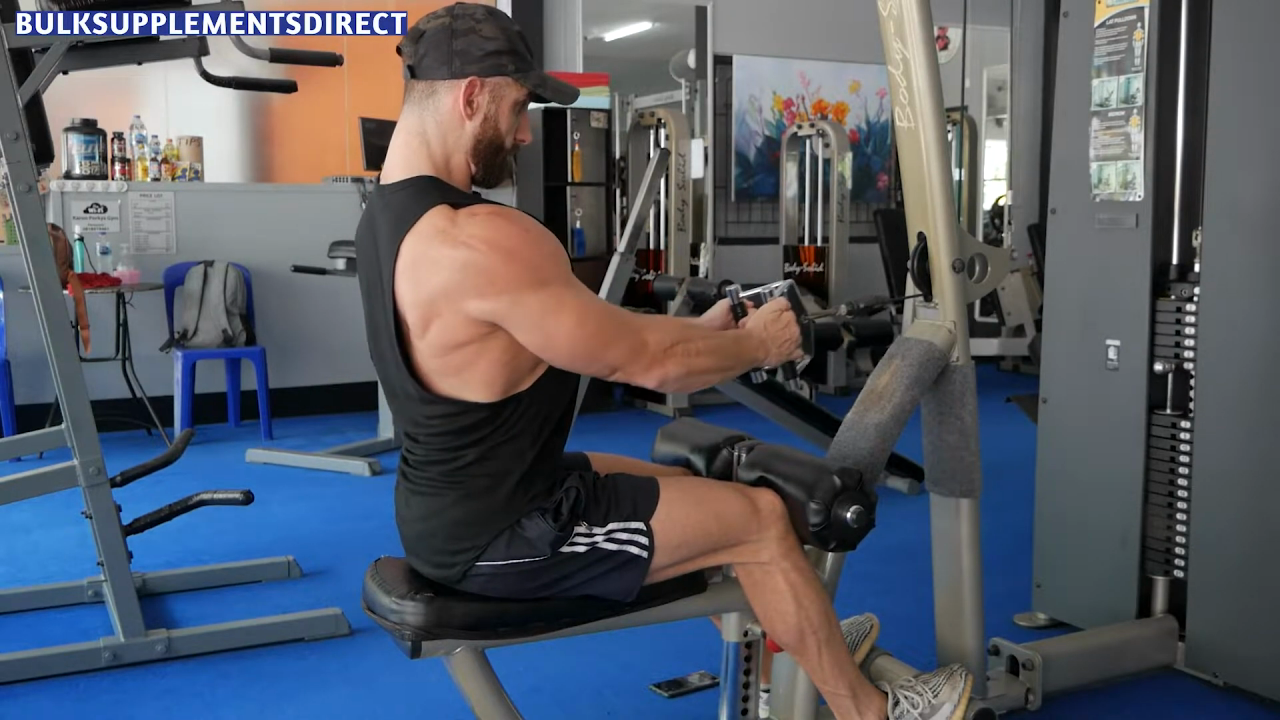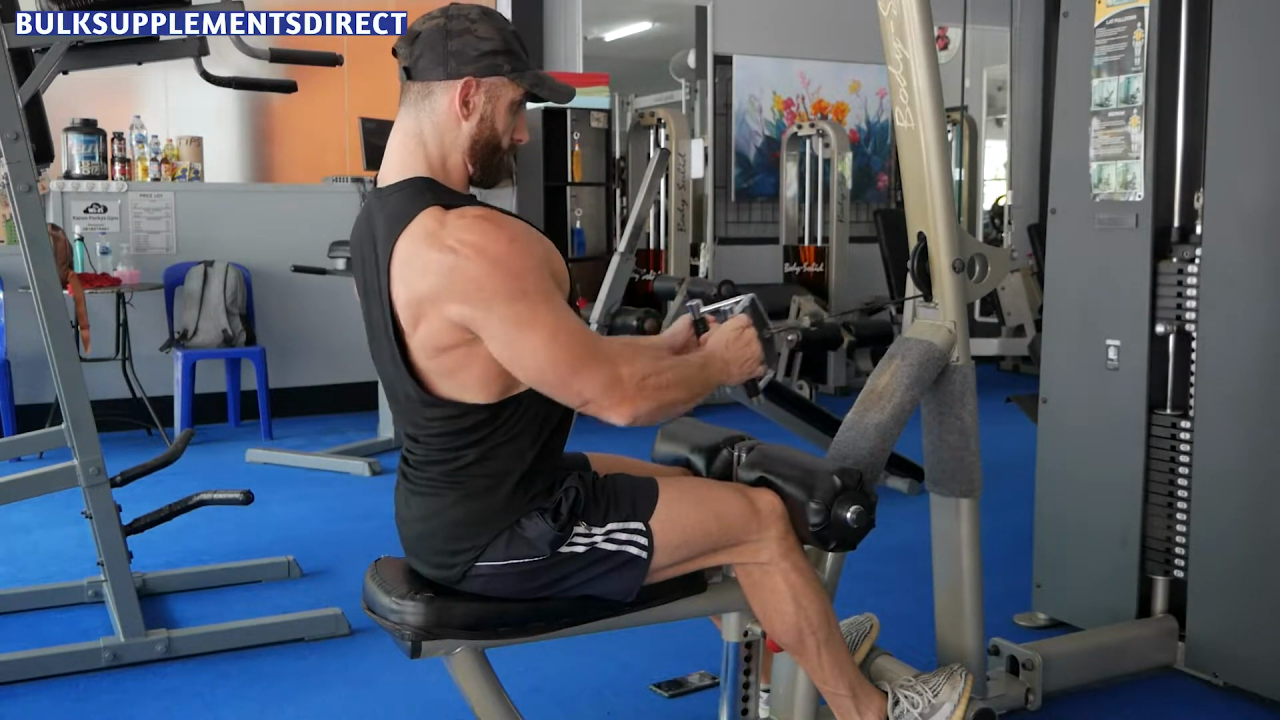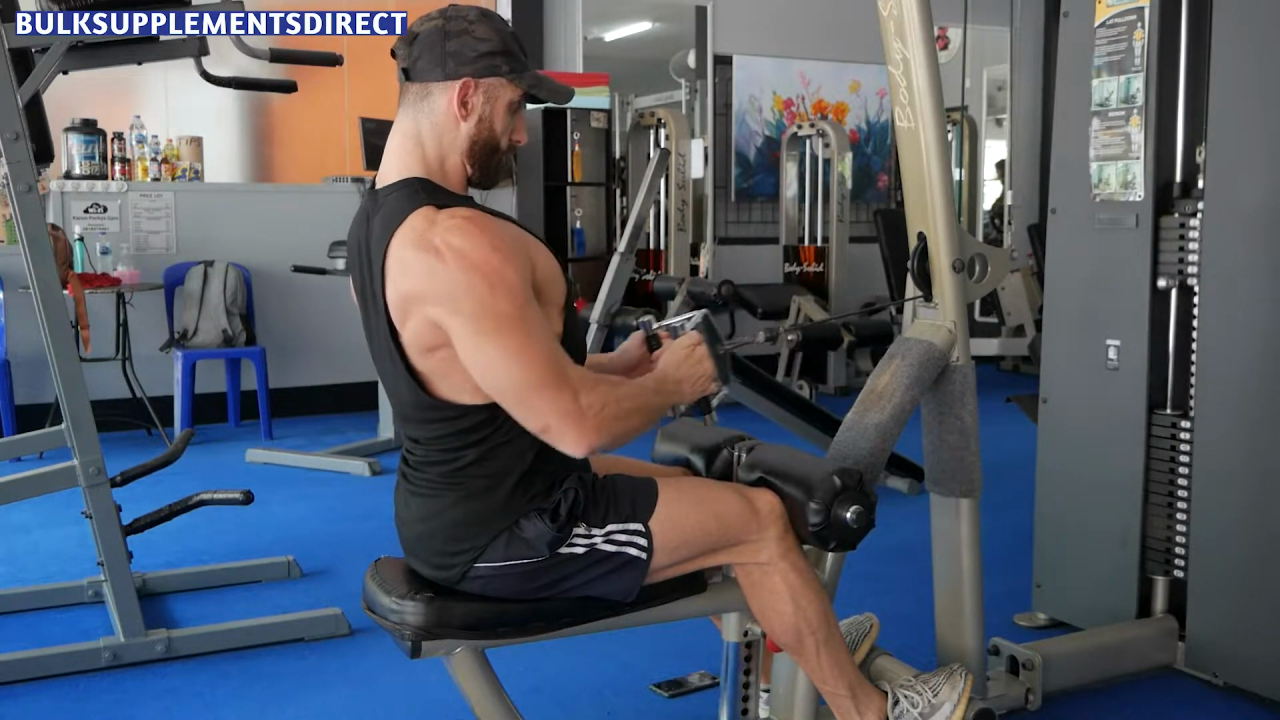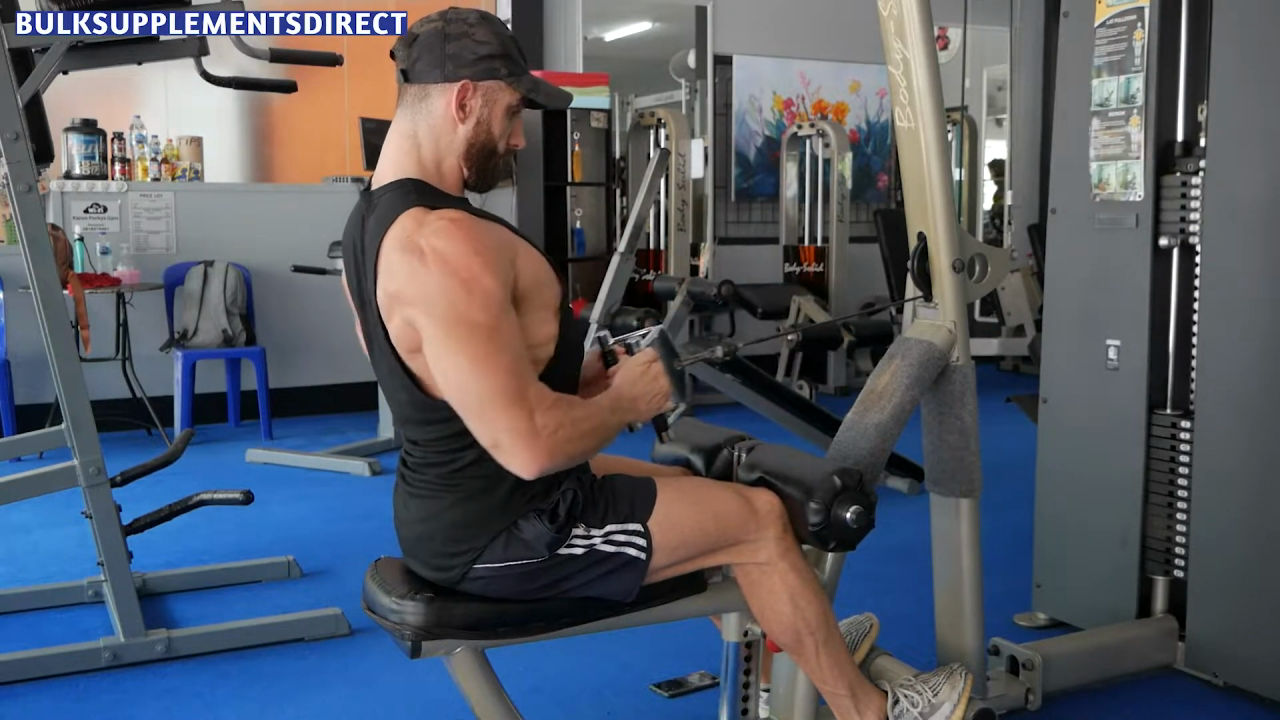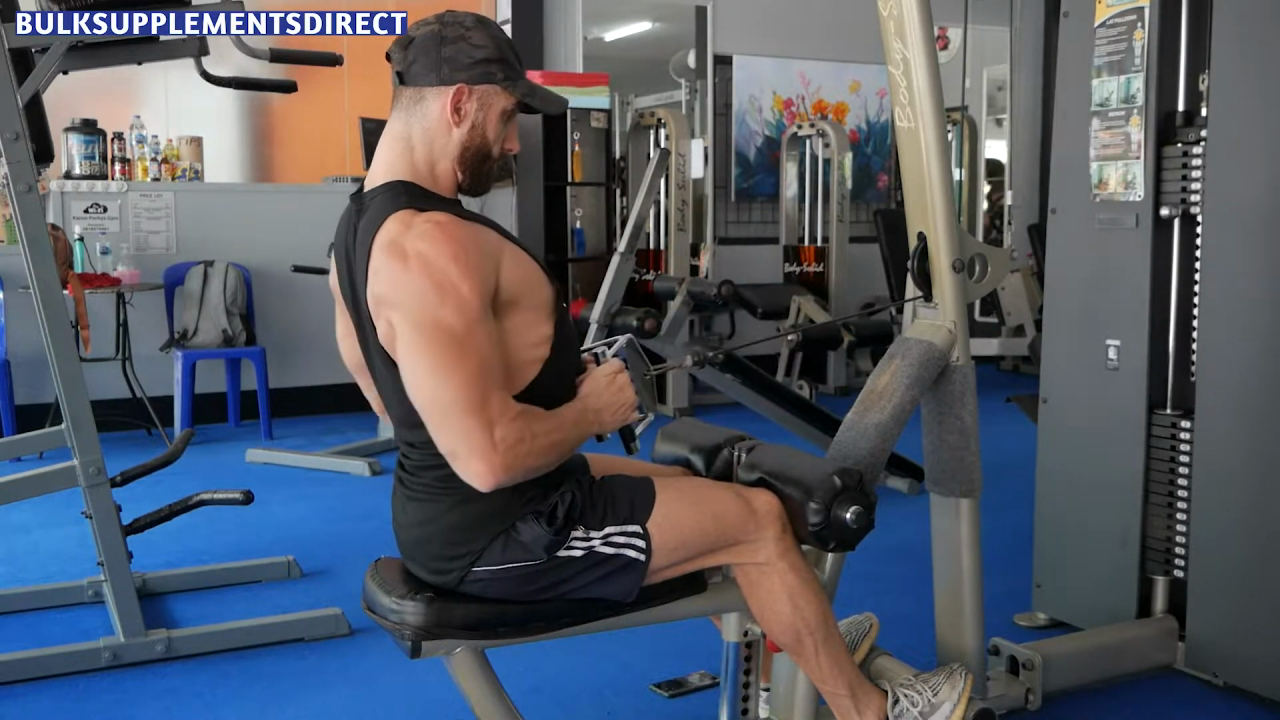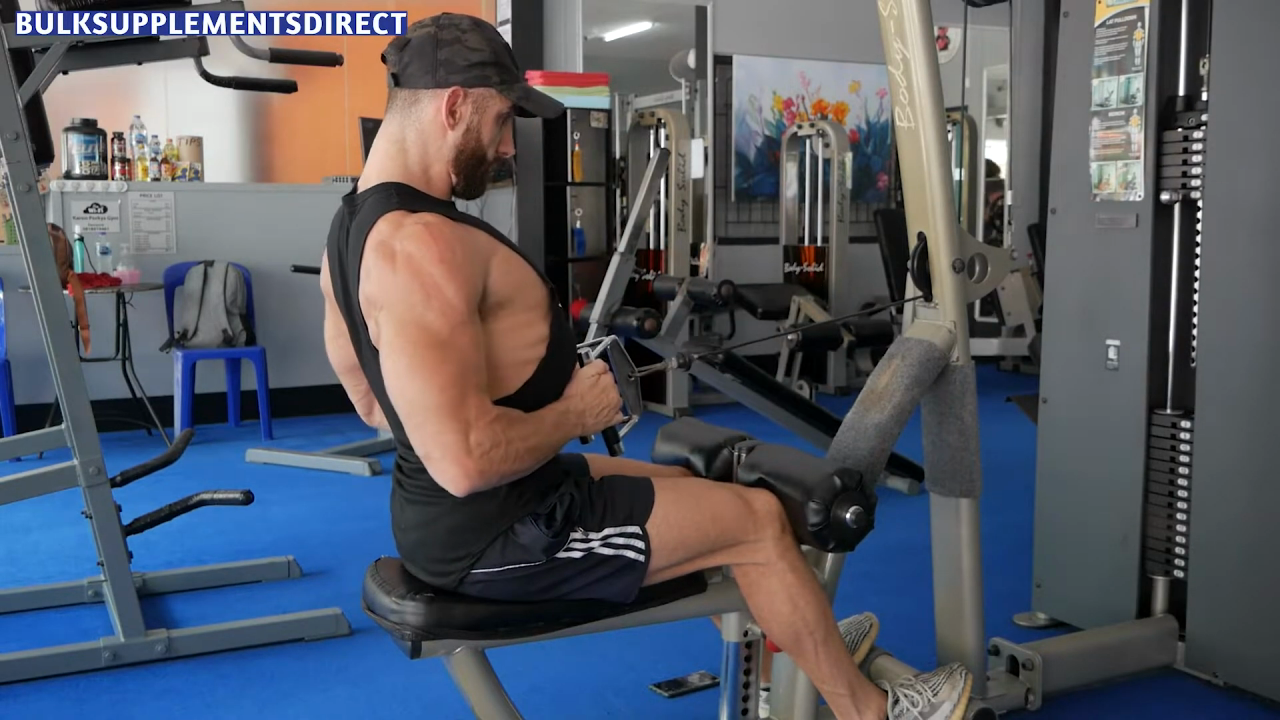
dt=0.1s
person 1, frame 1
left shoulder: (391, 214)
right shoulder: (478, 241)
left elbow: (575, 334)
right elbow: (651, 362)
left wrist: (700, 328)
right wrist: (756, 344)
left hip: (449, 504)
right hip: (503, 530)
left knee: (688, 487)
right knee: (761, 519)
left ankle: (810, 647)
person 1, frame 2
left shoulder: (386, 215)
right shoulder: (468, 244)
right elbow: (624, 396)
left wrist: (660, 347)
right wrist: (722, 364)
left hip: (450, 504)
right hip: (504, 531)
left knee: (691, 487)
right knee: (761, 520)
left ankle: (806, 647)
person 1, frame 3
left shoulder: (383, 217)
right shoulder: (457, 243)
right elbow: (584, 427)
left wrist: (609, 365)
right wrist: (670, 384)
left hip: (450, 503)
right hip: (502, 530)
left knee: (691, 487)
right knee: (760, 520)
left ankle: (806, 646)
person 1, frame 4
left shoulder: (377, 219)
right shoulder: (444, 245)
right elbow: (532, 445)
left wrist: (575, 377)
right wrist: (628, 399)
left hip: (447, 506)
right hip: (502, 532)
left knee: (690, 486)
right knee: (759, 519)
left ankle: (804, 646)
person 1, frame 5
left shoulder: (367, 223)
right shoulder: (432, 245)
right elbow: (490, 455)
left wrist: (563, 379)
right wrist: (590, 413)
left hip: (443, 510)
right hip: (500, 533)
left knee: (690, 488)
right knee: (757, 519)
left ankle: (800, 649)
person 1, frame 6
left shoulder: (359, 224)
right shoulder: (421, 247)
right elbow: (466, 459)
left wrist: (550, 380)
right wrist: (574, 415)
left hip: (445, 515)
right hip: (500, 533)
left knee: (689, 488)
right knee: (757, 519)
left ankle: (798, 650)
